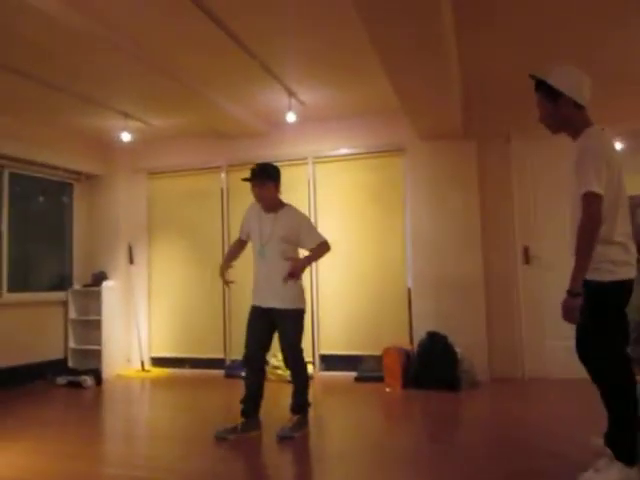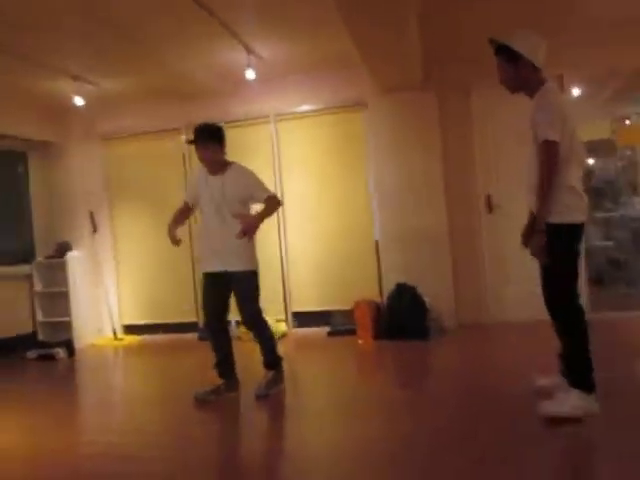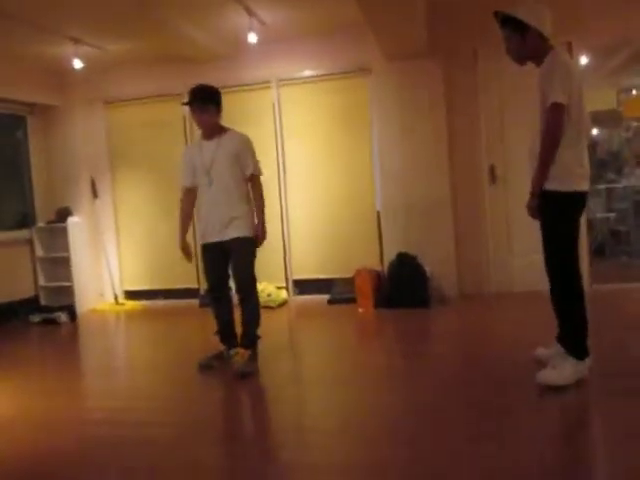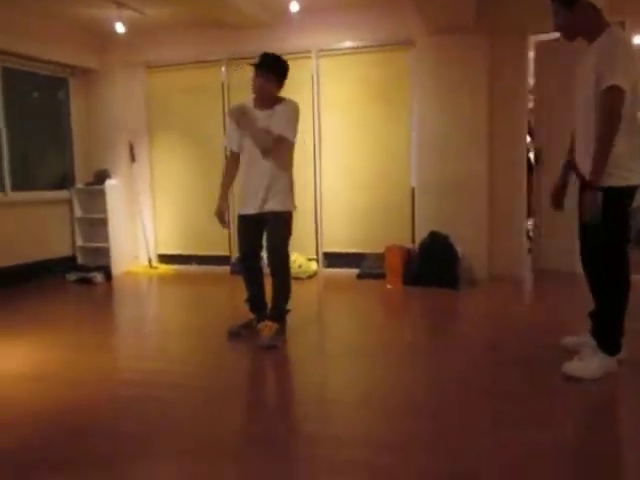
dt=0.5s
person 1, frame 1
left shoulder: (591, 146)
right shoulder: (592, 142)
left elbow: (592, 219)
left wrist: (573, 288)
left hip: (606, 273)
right hip: (602, 272)
right knee: (595, 354)
person 1, frame 2
left shoulder: (546, 101)
right shoulder: (544, 101)
left elbow: (549, 169)
left wrist: (541, 228)
right wrist: (533, 221)
left hip: (560, 218)
right hip: (557, 217)
left knee: (561, 299)
right knee: (558, 297)
left ankle: (583, 389)
right ankle: (572, 374)
person 1, frame 3
left shoulder: (556, 66)
right shoulder: (551, 68)
left elbow: (553, 131)
left wrist: (536, 188)
right wrist: (541, 187)
left hip: (562, 186)
right hip: (561, 185)
left knee: (562, 270)
right knee: (559, 268)
left ankle: (576, 355)
right ankle: (568, 344)
person 1, frame 4
right shoulder: (590, 53)
left wrist: (594, 184)
right wrist: (564, 177)
right hip: (593, 177)
left knee: (609, 262)
right knee: (594, 259)
left ankle: (608, 349)
right ankle: (600, 334)
person 2, frame 1
left shoulder: (294, 217)
right shoulder: (253, 212)
left elbow: (323, 246)
right elbow: (242, 240)
left wrist: (303, 262)
right wrist: (226, 262)
left hip: (289, 301)
right hip: (261, 301)
left knee: (293, 359)
right knee: (252, 359)
left ankle: (299, 415)
right ankle: (250, 419)
person 2, frame 2
left shoulder: (242, 175)
right shoulder: (198, 178)
left elbow: (273, 201)
right elbow: (188, 205)
left wrist: (256, 219)
right wrist: (173, 223)
left hip: (241, 262)
right hip: (212, 263)
left knee: (251, 317)
right knee: (213, 322)
left ankle: (273, 370)
right ankle: (228, 379)
person 2, frame 3
left shoulder: (239, 141)
right shoulder: (192, 151)
left elbow: (255, 183)
right elbow: (189, 193)
left wrist: (261, 222)
right wrist: (183, 233)
left hip: (240, 229)
right hip: (209, 233)
left knee: (245, 286)
right knee: (216, 290)
left ankle: (247, 349)
right ankle: (229, 345)
person 2, frame 4
left shoulder: (289, 110)
right shoulder: (240, 115)
left elbow: (276, 147)
right elbow: (234, 158)
left wrist: (247, 124)
right wrist: (223, 197)
left hip: (278, 201)
right hip: (247, 201)
left knee: (277, 261)
right knee: (247, 259)
left ankle: (276, 321)
right ankle: (258, 315)
